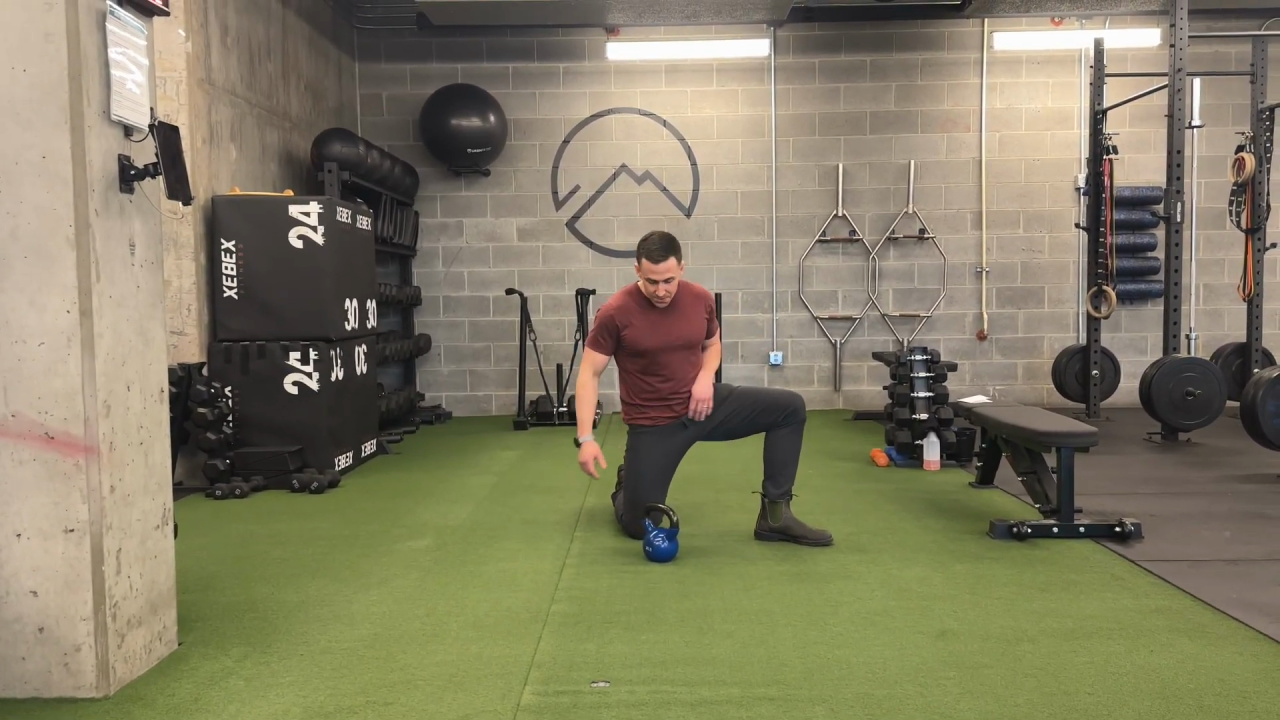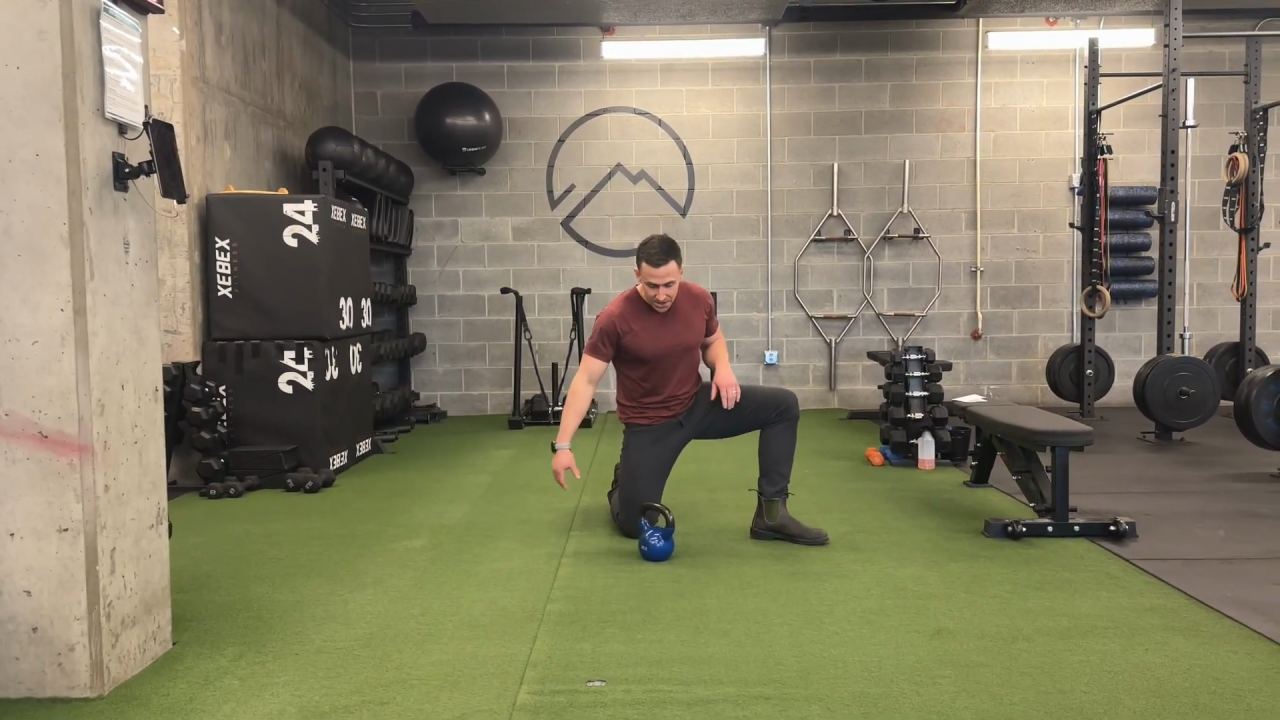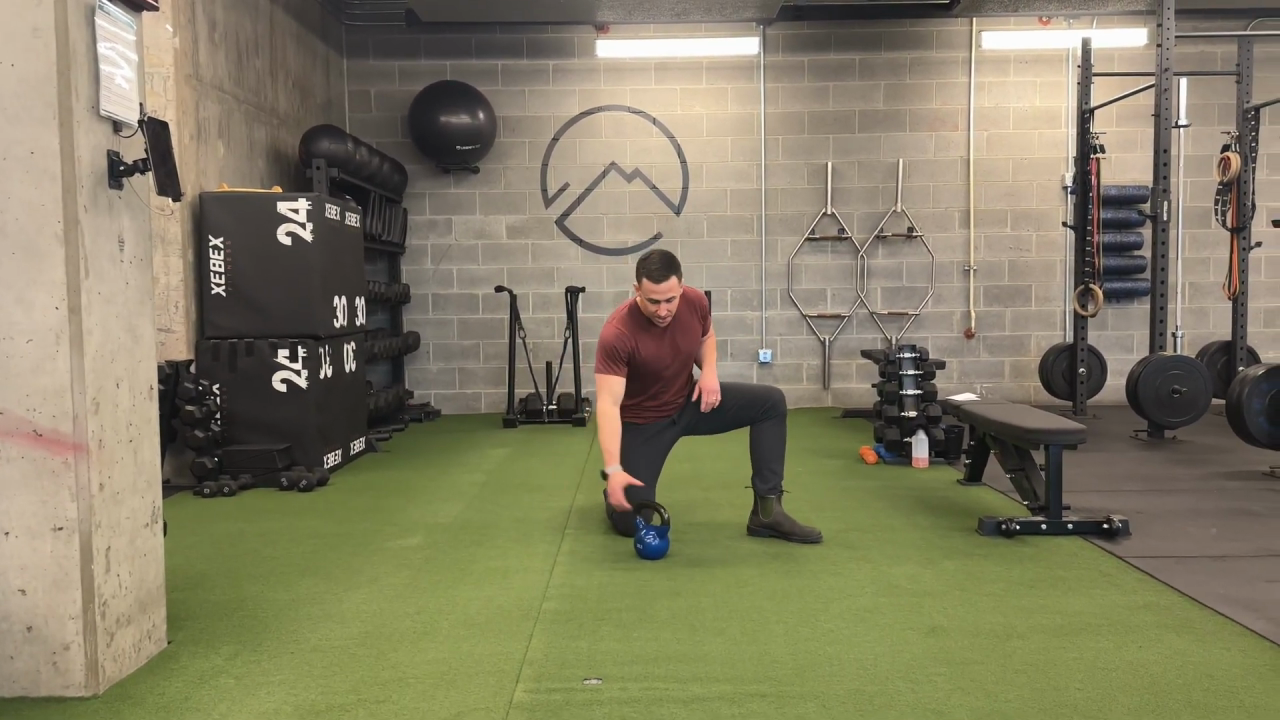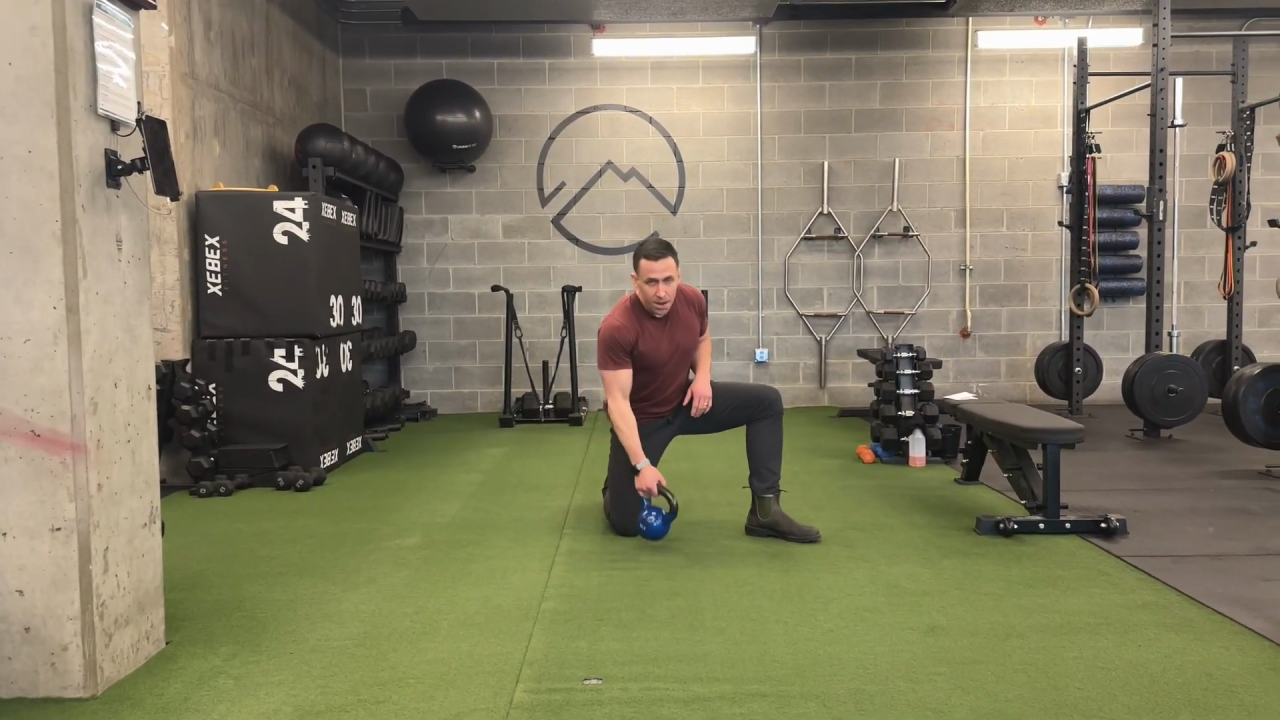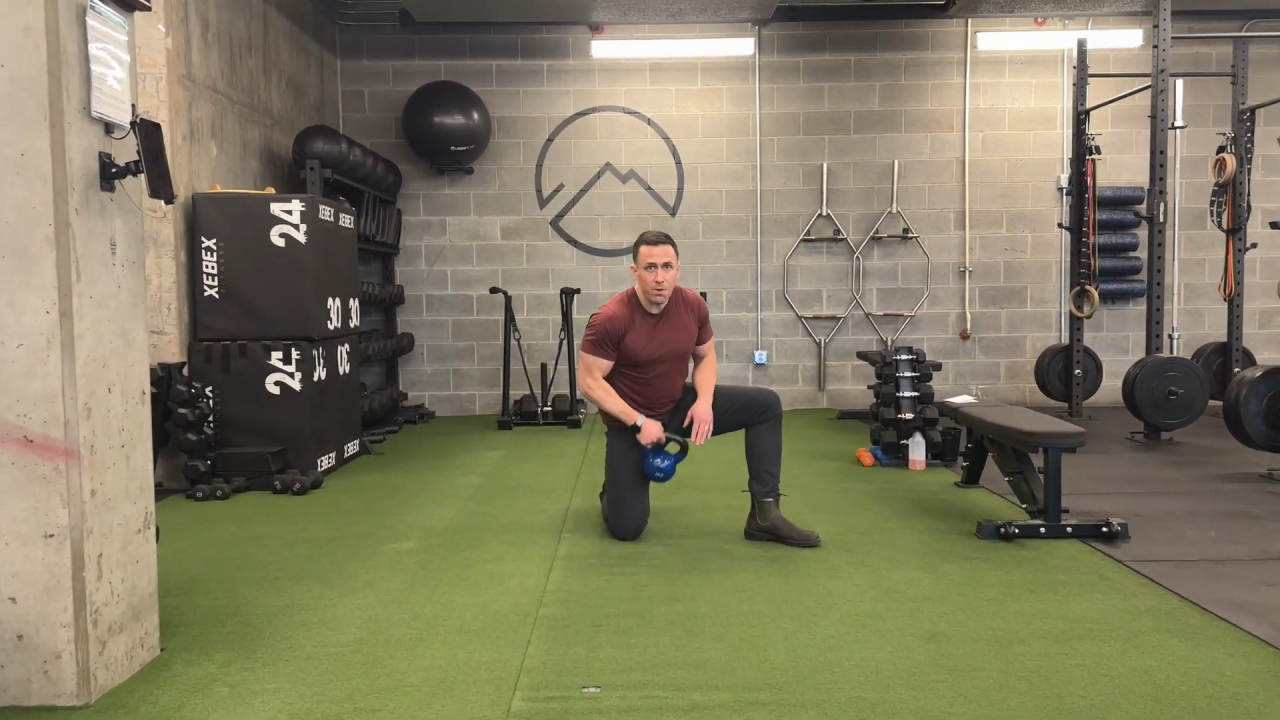
dt=0.3s
person 1, frame 1
left shoulder: (700, 299)
right shoulder: (614, 313)
right elbow: (589, 374)
left wrist: (705, 377)
right wrist: (585, 439)
left hip: (701, 407)
right hip: (653, 424)
left knee: (790, 407)
right knee: (639, 525)
left ankle: (775, 514)
right ankle: (627, 487)
person 1, frame 2
left shoulder: (699, 299)
right shoulder: (615, 318)
right elbow: (585, 381)
left wrist: (723, 367)
right wrist: (562, 445)
left hip: (699, 402)
right hip: (649, 423)
left knee: (783, 405)
right knee: (635, 525)
left ankle: (771, 513)
right ankle: (622, 485)
person 1, frame 3
left shoulder: (696, 302)
right shoulder: (616, 334)
right elbow: (608, 405)
left wrist: (709, 371)
right wrist: (612, 470)
left hip: (689, 402)
right hip: (643, 421)
left knee: (770, 402)
right knee: (629, 522)
left ankle: (767, 511)
right ankle: (619, 487)
person 1, frame 4
left shoulder: (692, 300)
right shoulder: (617, 327)
right elbow: (618, 401)
left wrist: (702, 377)
right wrist: (641, 466)
left hip: (685, 401)
right hip: (641, 419)
left knee: (766, 401)
right knee: (627, 522)
left ankle: (765, 510)
right ankle: (617, 484)
person 1, frame 5
left shoulder: (693, 305)
right shoulder: (610, 319)
left elbow: (706, 357)
right elbow: (589, 382)
left wrist: (705, 402)
right wrist: (638, 422)
left hip: (680, 405)
right hip: (631, 421)
left knee: (766, 404)
right knee: (627, 527)
left ankle: (764, 515)
right ankle: (616, 488)
